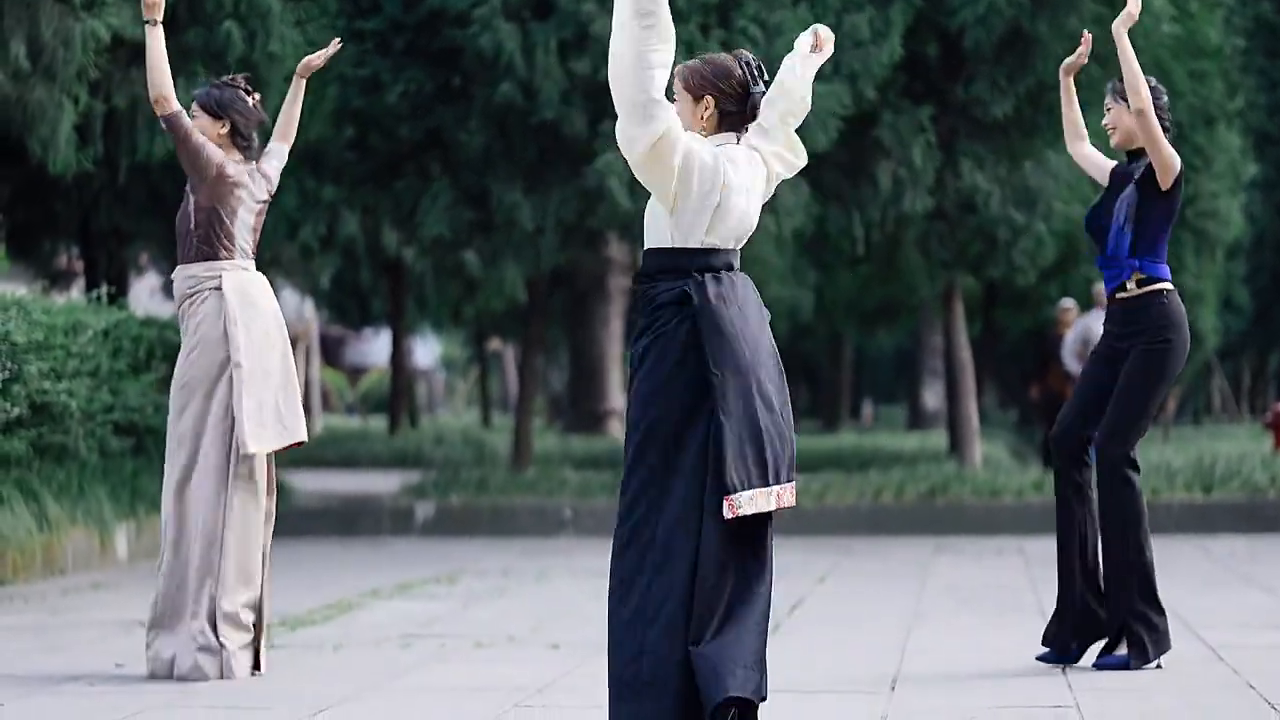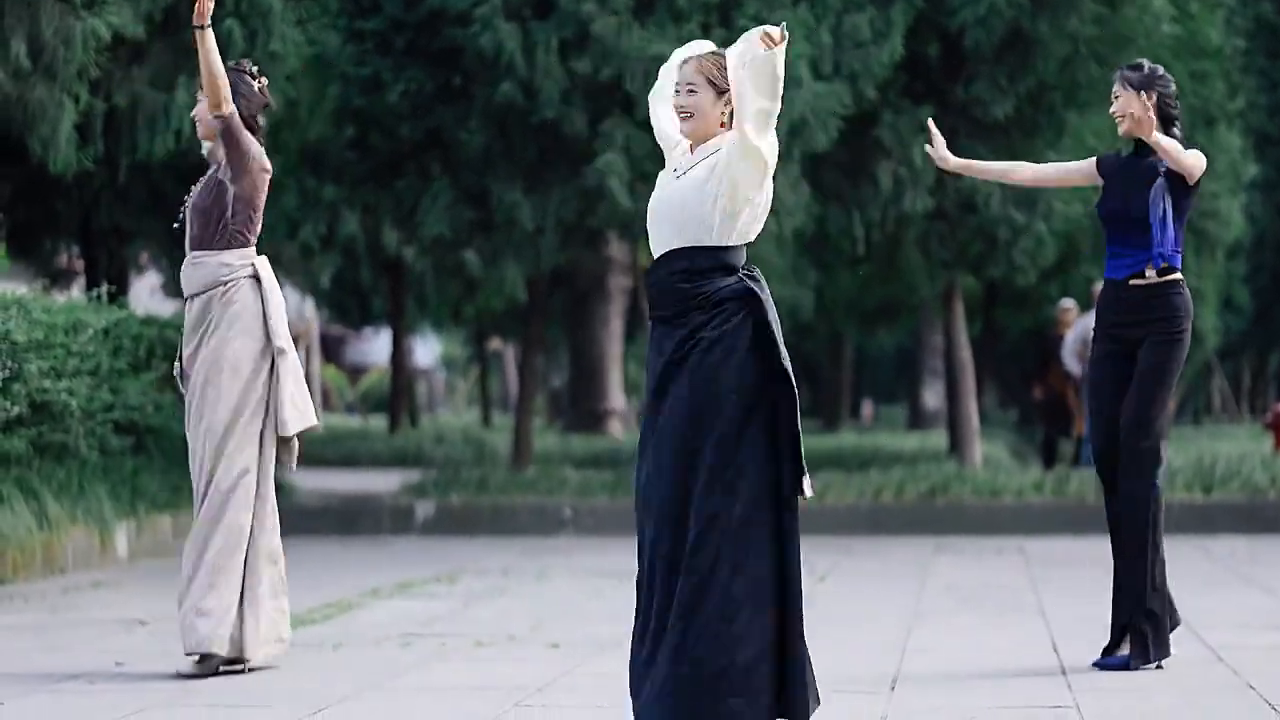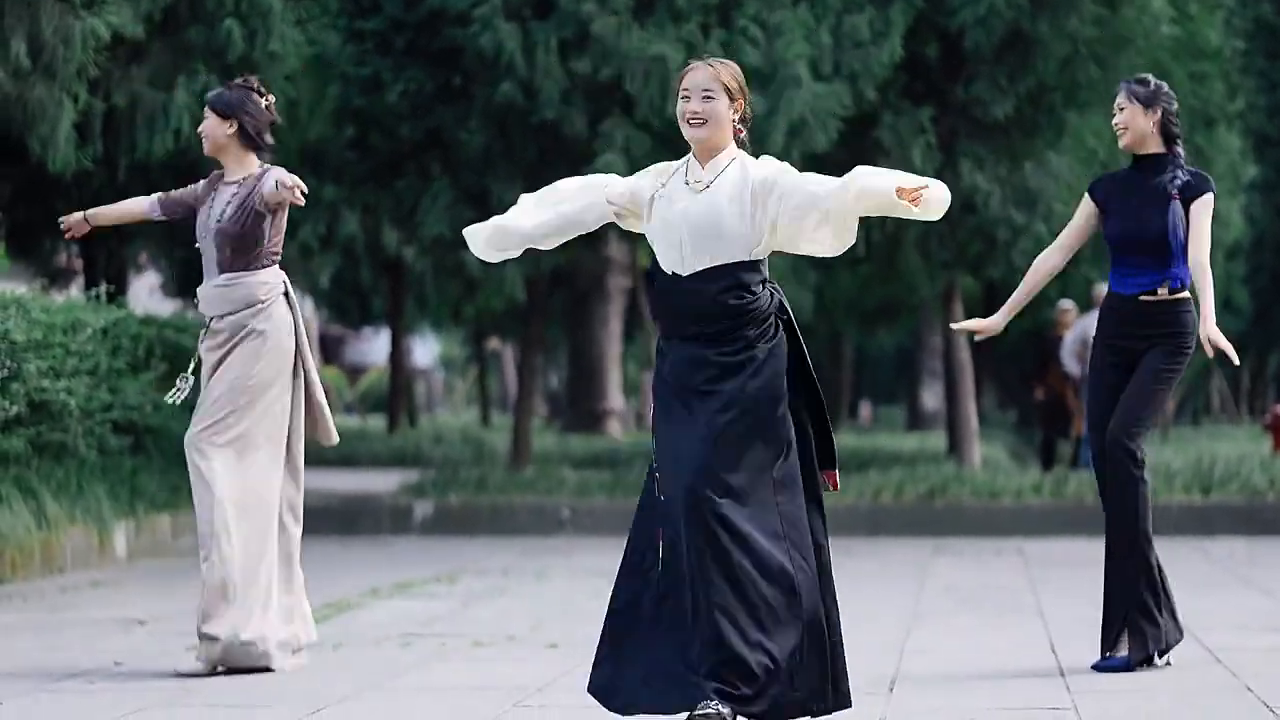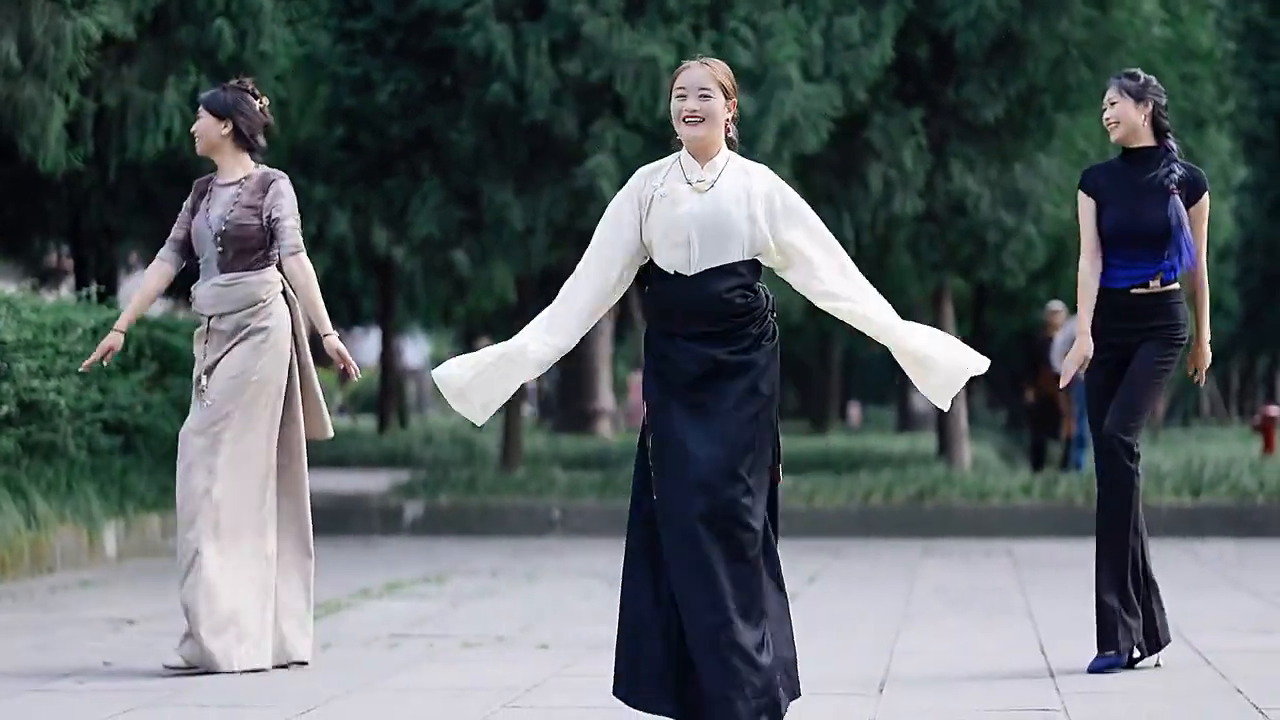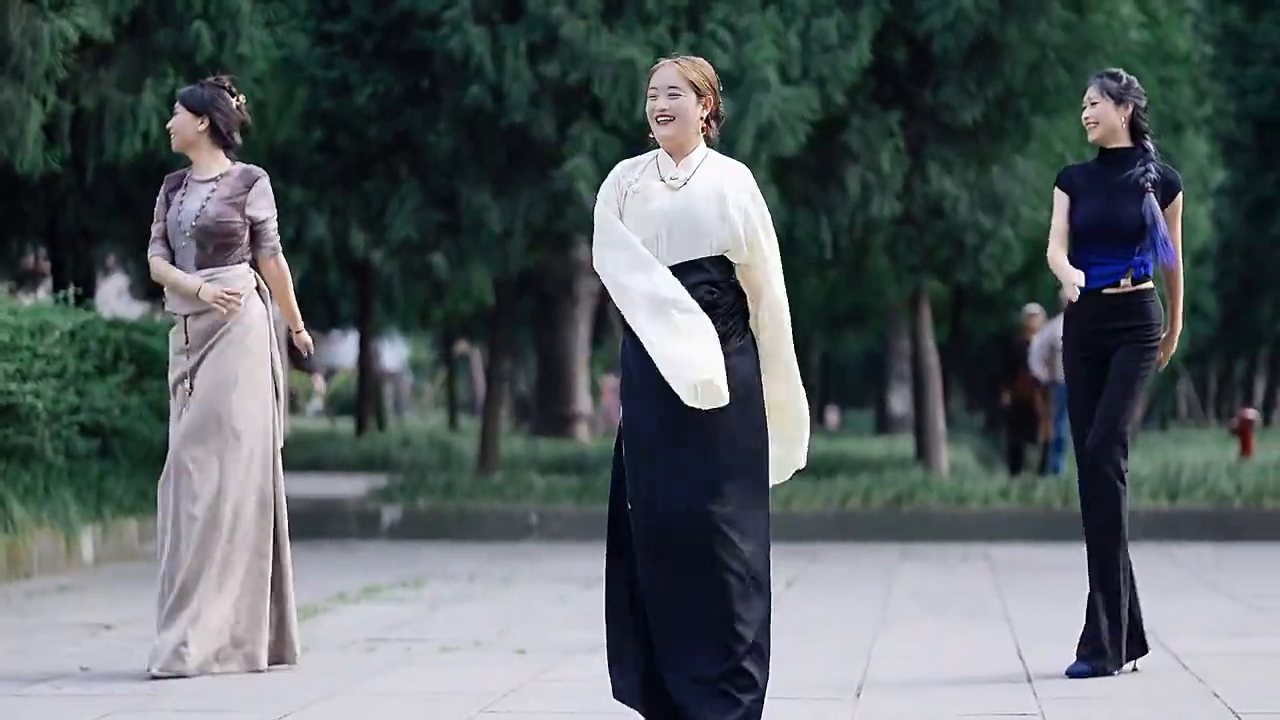
dt=0.2s
person 1, frame 1
left shoulder: (691, 158)
right shoulder: (748, 158)
left elbow: (639, 104)
right elbow: (781, 120)
left hip: (687, 333)
right hip: (723, 332)
left knee: (672, 505)
right knee: (718, 508)
person 1, frame 2
left shoulder: (741, 160)
right shoulder: (682, 158)
left elbow: (756, 124)
right elbow: (669, 109)
left wrist: (761, 54)
right wrist: (684, 65)
left hip: (720, 338)
right hip: (685, 341)
left knee: (706, 501)
right knee: (677, 498)
person 1, frame 3
left shoulder: (763, 178)
right shoulder: (656, 184)
left elbow: (835, 199)
right elbow: (588, 200)
left wrist: (897, 188)
right wrist: (511, 226)
left hip: (747, 358)
right hip: (683, 363)
left knee: (707, 494)
right knee: (685, 509)
person 1, frame 4
left shoulder: (759, 184)
right shoulder: (646, 186)
left elbow: (822, 266)
right elbow: (596, 279)
left wrist: (897, 332)
right wrist: (526, 352)
left hip: (741, 358)
right hip: (672, 359)
left knee: (727, 501)
right knee: (675, 509)
person 1, frame 5
left shoulder: (733, 181)
right shoulder: (624, 182)
left elbow: (766, 287)
right elbow: (619, 264)
left wrist: (776, 383)
right wrist: (677, 336)
left hip: (723, 360)
right hip: (651, 359)
left knee: (715, 516)
right knee: (652, 514)
person 2, frame 1
left shoulder: (214, 168)
right shoulder: (258, 175)
left elbow: (163, 103)
right elbow: (282, 137)
right wrist: (301, 78)
left hip: (218, 320)
right hip: (244, 315)
left knee: (209, 469)
right knee: (233, 470)
left ankle: (208, 642)
right ankle: (236, 631)
person 2, frame 2
left shoulder: (248, 156)
right shoulder: (230, 157)
left elbow: (226, 112)
right elbow: (217, 128)
right wrist: (216, 87)
left hip: (237, 311)
right hip: (216, 313)
left knee: (228, 458)
right knee: (235, 458)
left ankle: (228, 631)
right ankle: (245, 624)
person 2, frame 3
left shoulder: (271, 180)
right shoulder: (213, 187)
left elbow: (288, 194)
right elbow: (156, 207)
left wrist: (292, 190)
right wrist: (93, 216)
left hip: (262, 332)
right hip: (224, 337)
left knee: (217, 455)
right knee: (248, 477)
left ankle: (246, 630)
right ankle: (272, 627)
person 2, frame 4
left shoulder: (273, 185)
right shoulder: (203, 191)
left elbow: (293, 259)
right elbow: (165, 263)
left wrist: (326, 333)
right wrist: (119, 328)
left hip: (264, 329)
right hip: (218, 335)
left knee: (216, 455)
right knee: (251, 474)
left ankle: (226, 631)
right ankle: (272, 626)
person 2, frame 5
left shoulder: (250, 181)
right shoulder: (173, 186)
left elbow: (269, 259)
right elbow: (156, 264)
left wrist: (296, 328)
right wrist: (196, 287)
left hip: (238, 330)
right hip: (191, 334)
left knee: (225, 471)
right knee: (207, 472)
left ankle: (217, 636)
right ankle: (245, 634)
person 3, frame 1
left shoulder: (1164, 170)
right shoulder: (1123, 177)
left elbow: (1142, 103)
right elbow: (1077, 146)
right wrist: (1068, 77)
left hip: (1155, 327)
right hip: (1118, 329)
left knee: (1112, 453)
right knee: (1068, 443)
left ankle: (1142, 629)
right ankle: (1085, 617)
person 3, frame 2
left shoulder: (1186, 162)
right shoulder: (1112, 167)
left elbow: (1183, 163)
right elbow: (1034, 175)
left wrist: (1160, 143)
right wrist: (961, 165)
left hip: (1164, 317)
right hip: (1114, 319)
left knee: (1138, 449)
right knee: (1109, 453)
left ankle: (1141, 629)
right ankle: (1150, 615)
person 3, frame 3
left shoulder: (1194, 184)
right shoulder: (1108, 186)
left elbow: (1198, 257)
right elbow: (1057, 253)
left wrist: (1209, 319)
right wrist: (1003, 316)
left hip: (1167, 331)
right hip: (1114, 330)
left knee: (1121, 448)
right knee: (1109, 460)
left ankle: (1141, 628)
right ankle: (1149, 622)
person 3, frame 4
left shoulder: (1187, 179)
right shoulder: (1095, 179)
left elbow: (1197, 264)
right elbow: (1088, 261)
left wrist: (1202, 335)
right wrist: (1083, 333)
left hip: (1161, 323)
right hip: (1106, 324)
left knee: (1118, 440)
right knee: (1108, 456)
left ankle: (1121, 632)
right ankle: (1140, 626)
person 3, frame 5
left shoulder: (1162, 179)
right shoulder: (1072, 179)
left elbow: (1173, 259)
right elbow: (1058, 244)
left wrist: (1173, 322)
right wrist: (1066, 273)
left hip: (1135, 324)
right hip: (1084, 326)
left knee: (1104, 451)
right knee: (1091, 457)
left ankle: (1106, 640)
right ankle: (1121, 633)
